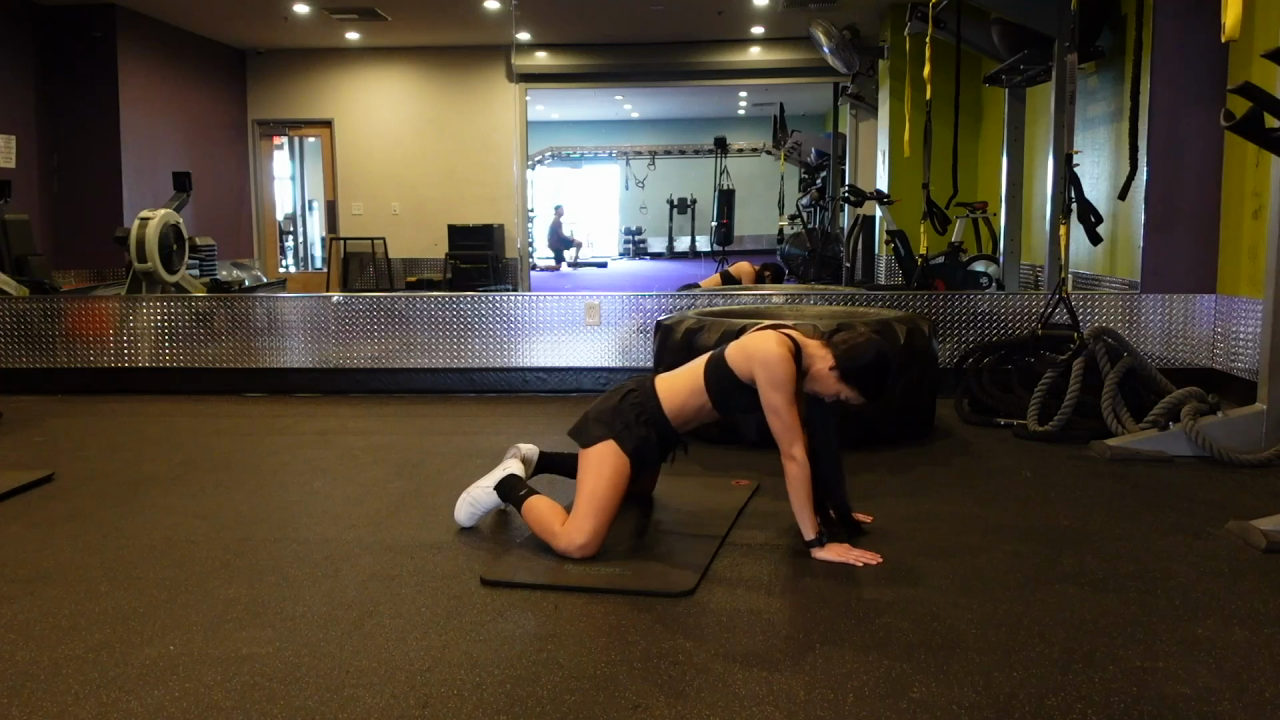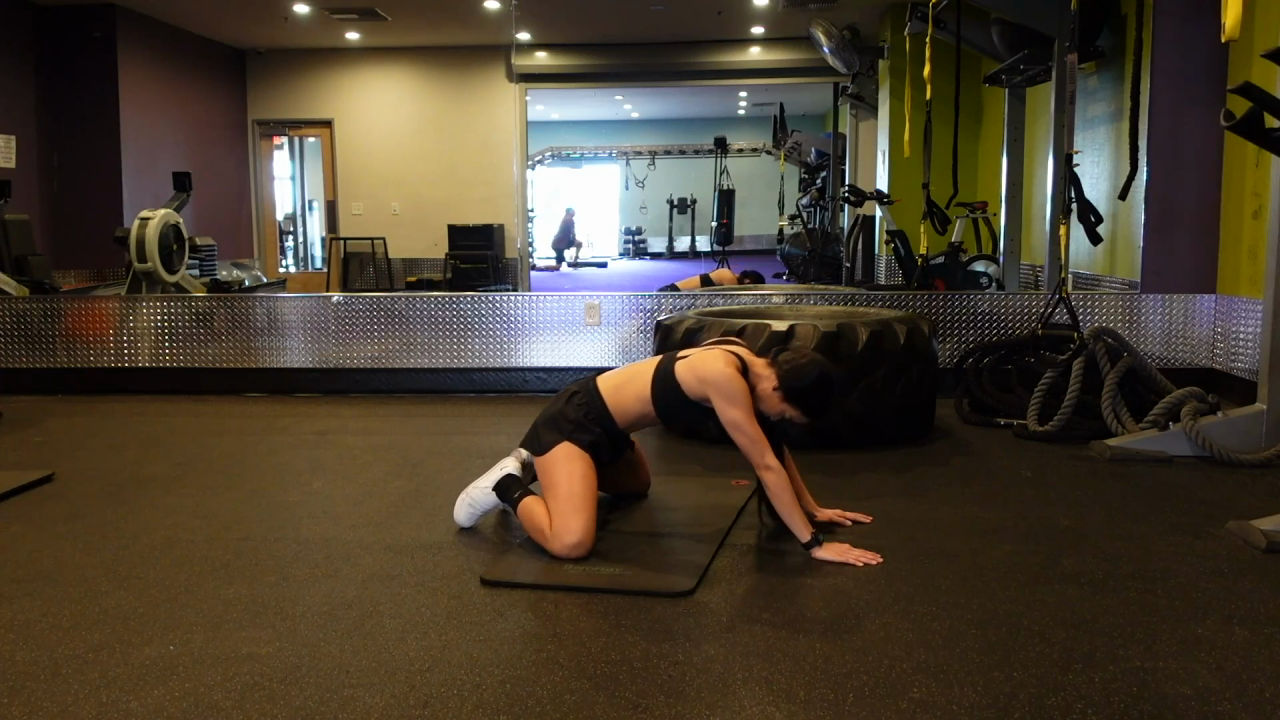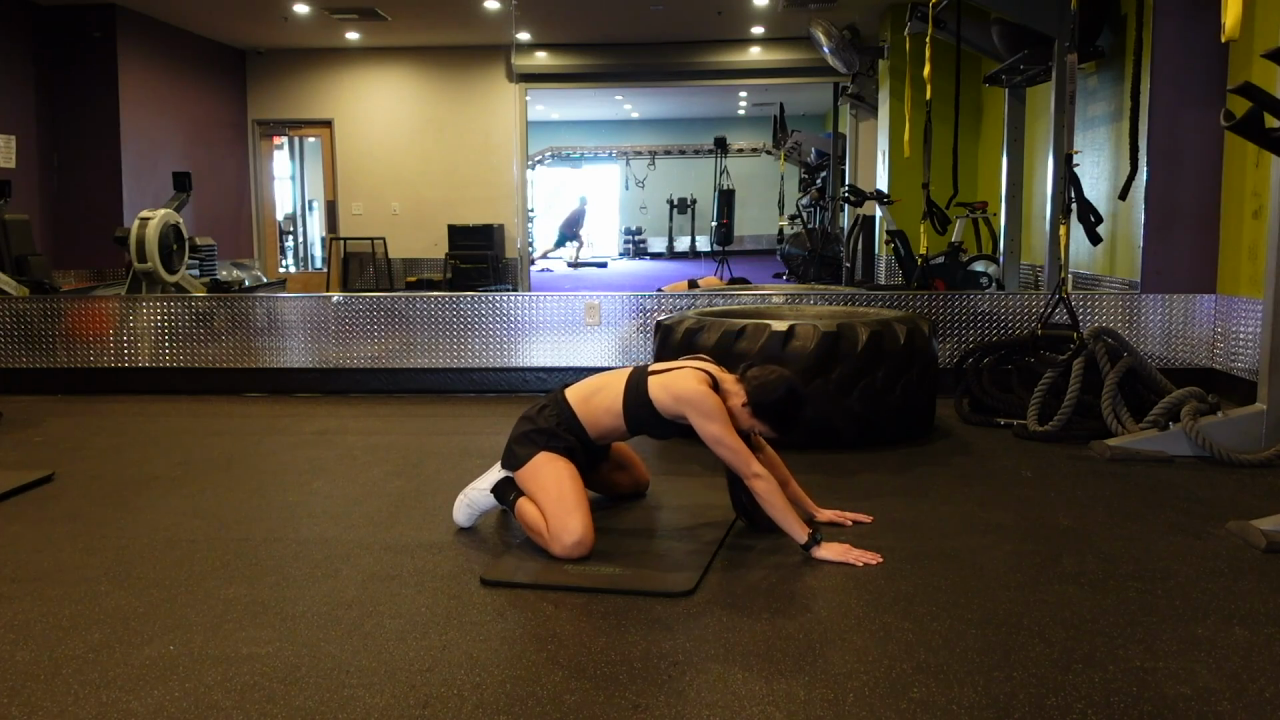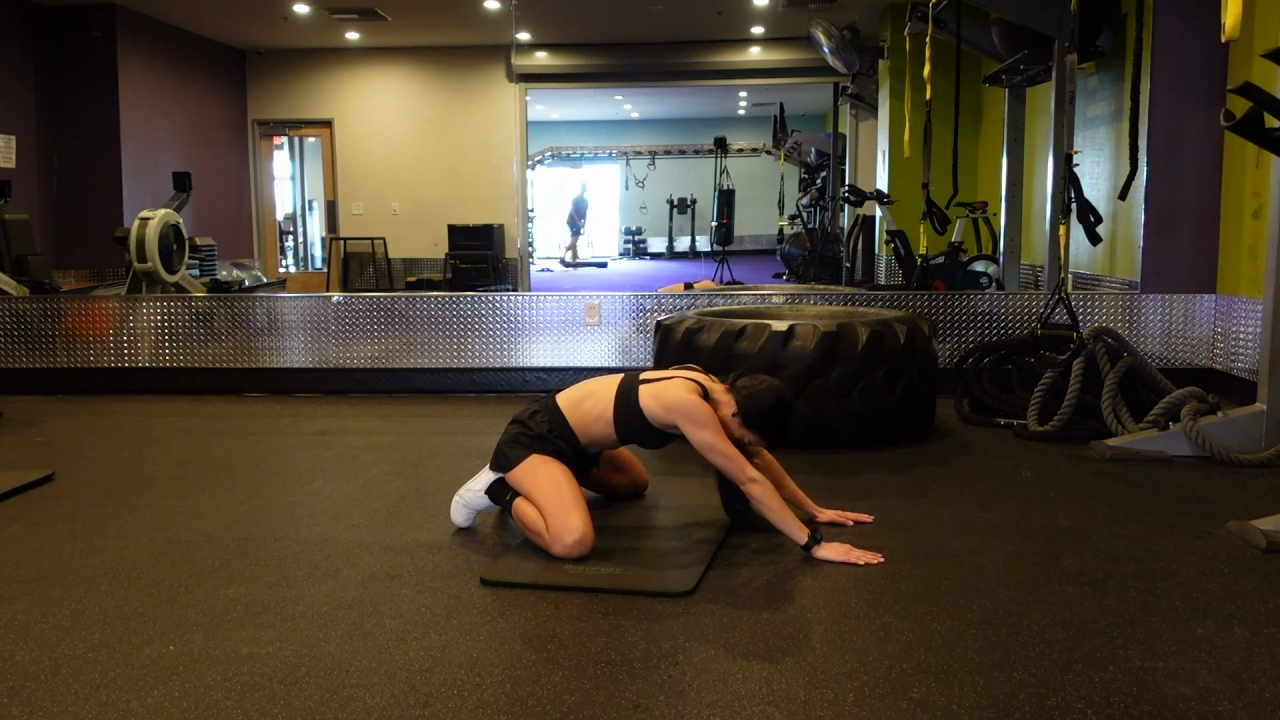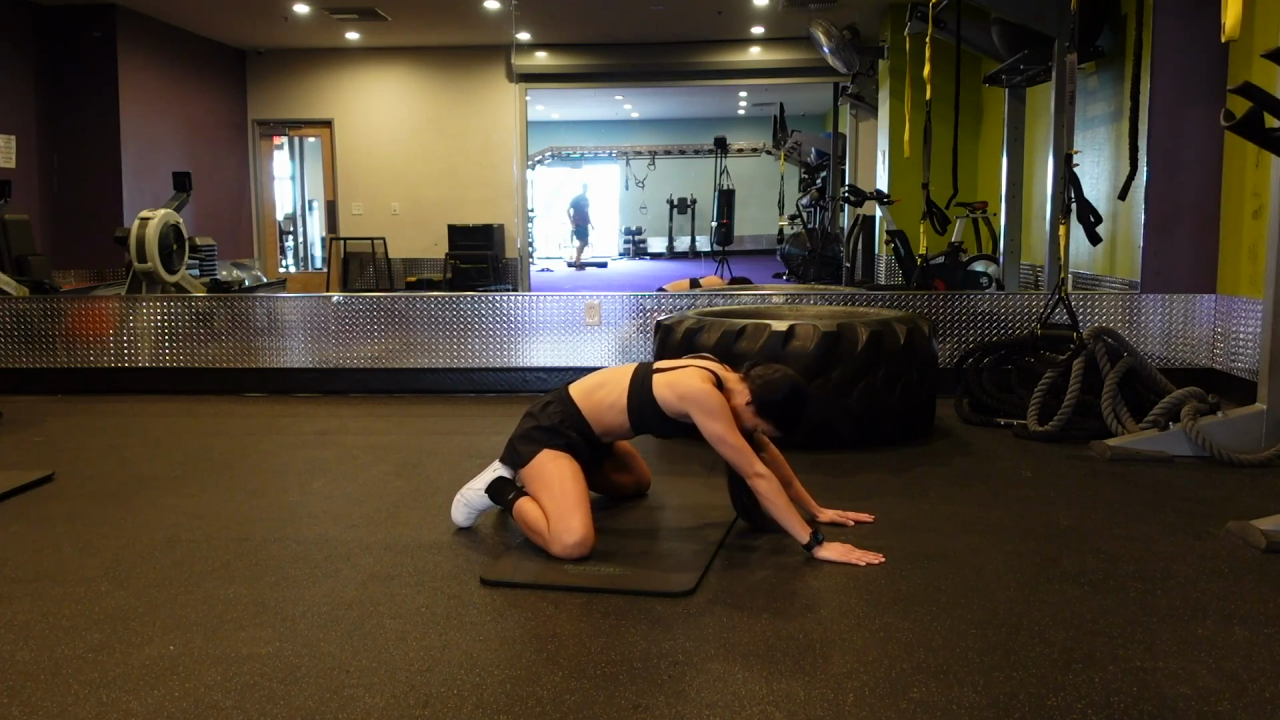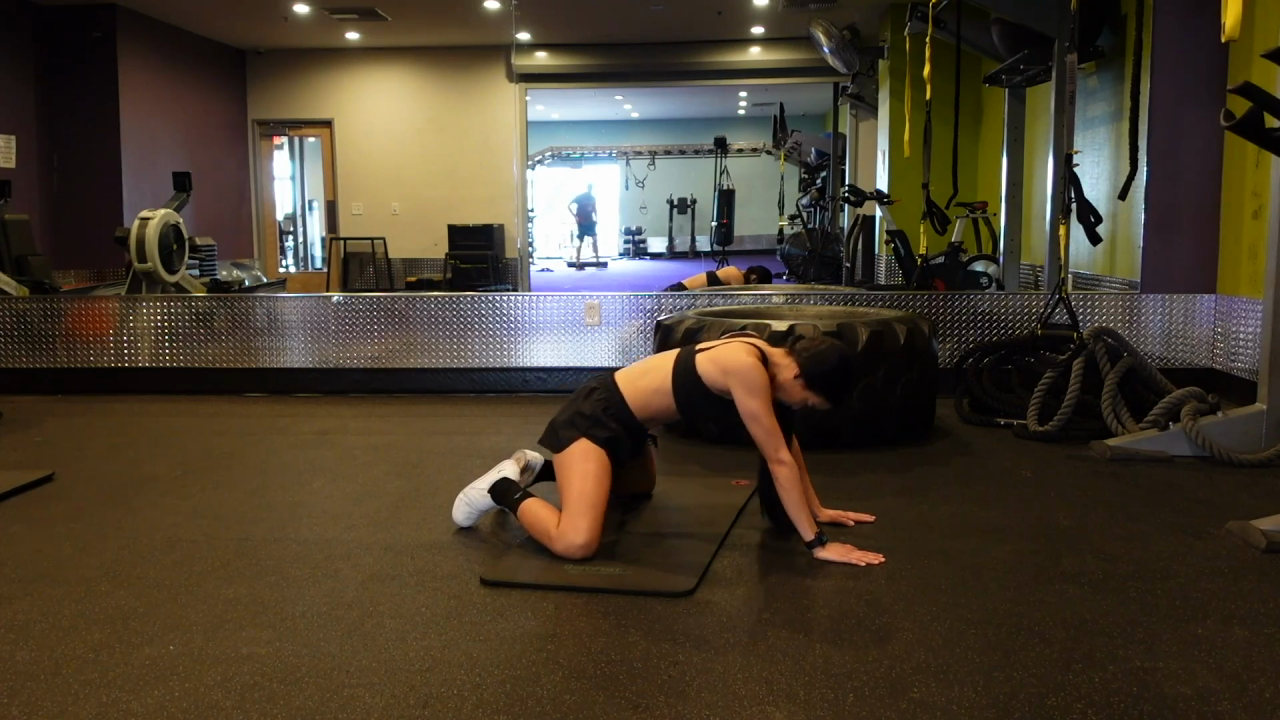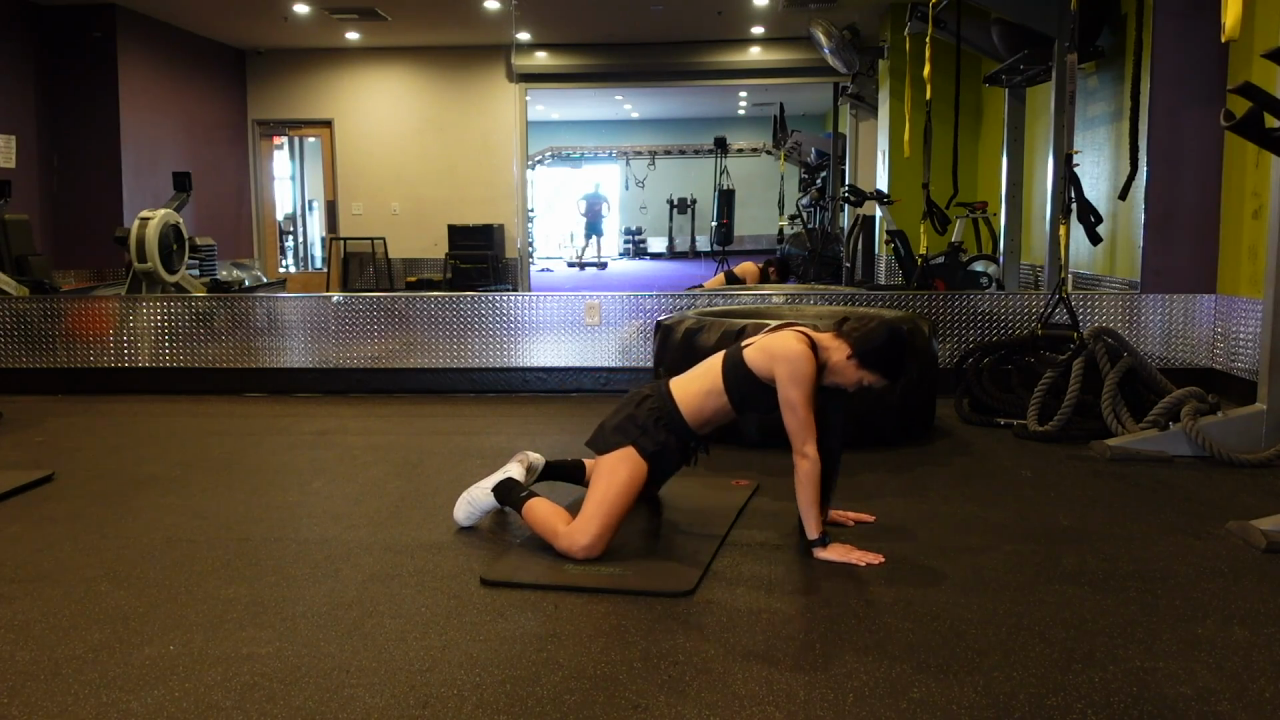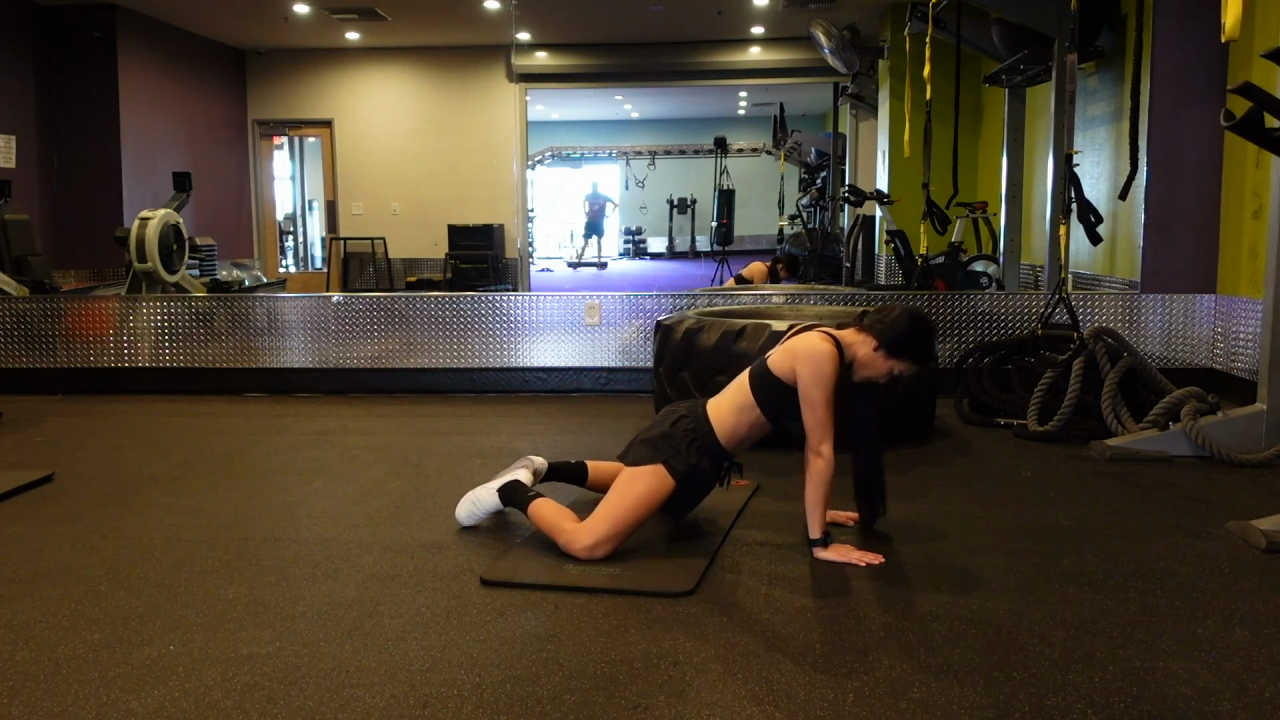
dt=0.4s
person 1, frame 1
left shoulder: (798, 354)
right shoulder: (776, 356)
left elbow: (800, 446)
right elbow: (793, 455)
left wrist: (821, 511)
right wrist: (816, 542)
left hip: (652, 424)
right hip: (628, 420)
left knee: (637, 491)
right knee: (577, 544)
left ankle: (535, 460)
right ankle: (510, 486)
person 1, frame 2
left shoulder: (755, 367)
right shoulder: (725, 377)
left elbow: (774, 449)
right elbow: (767, 466)
left wrist: (813, 510)
right wrist: (813, 543)
left hip: (607, 424)
right hip: (574, 422)
left knee: (636, 487)
right knee: (572, 544)
left ankle: (534, 466)
right ankle: (509, 487)
person 1, frame 3
left shoulder: (723, 381)
right shoulder: (699, 395)
left elbow: (763, 454)
right elbow: (755, 474)
left wrist: (813, 510)
right wrist: (813, 544)
left hip: (583, 434)
right hip: (546, 433)
left knee: (636, 485)
right knee: (573, 543)
left ankle: (535, 478)
right ankle: (507, 489)
person 1, frame 4
left shoulder: (713, 390)
right shoulder: (689, 405)
left elbow: (761, 458)
right elbow: (750, 480)
left wrist: (814, 510)
right wrist: (813, 544)
left hip: (572, 437)
right hip: (536, 437)
left knee: (635, 485)
right knee: (573, 542)
left ankle: (531, 481)
right ankle: (501, 489)
person 1, frame 5
left shoulder: (727, 381)
right shoulder: (704, 395)
left elbow: (767, 453)
right elbow: (758, 475)
left wrist: (816, 509)
right wrist: (815, 543)
left hip: (587, 432)
right hip: (550, 430)
left knee: (637, 485)
right knee: (573, 544)
left ankle: (535, 477)
right ankle: (504, 490)
person 1, frame 6
left shoulder: (769, 361)
right shoulder: (749, 370)
left elbow: (788, 443)
right elbow: (779, 460)
left wrist: (818, 510)
right wrist: (816, 542)
left hip: (625, 422)
right hip: (595, 418)
left knee: (641, 488)
right knee: (576, 544)
left ankle: (540, 467)
right ankle: (506, 489)
person 1, frame 7
left shoulder: (807, 346)
right shoulder: (797, 355)
left elbow: (812, 443)
right elbow: (805, 453)
left wrist: (820, 509)
right wrist: (819, 541)
left hip: (666, 427)
right hip: (647, 424)
left knee: (643, 490)
right knee: (581, 545)
left ankle: (541, 467)
right ankle: (509, 489)
person 1, frame 8
left shoulder: (830, 347)
right shoulder: (821, 353)
left elbow: (819, 447)
right elbow: (820, 452)
left wrist: (820, 509)
right wrist: (820, 541)
left hip: (695, 440)
right hip: (683, 442)
left knee: (634, 484)
right knee: (588, 545)
left ankle: (543, 470)
right ankle: (515, 492)
